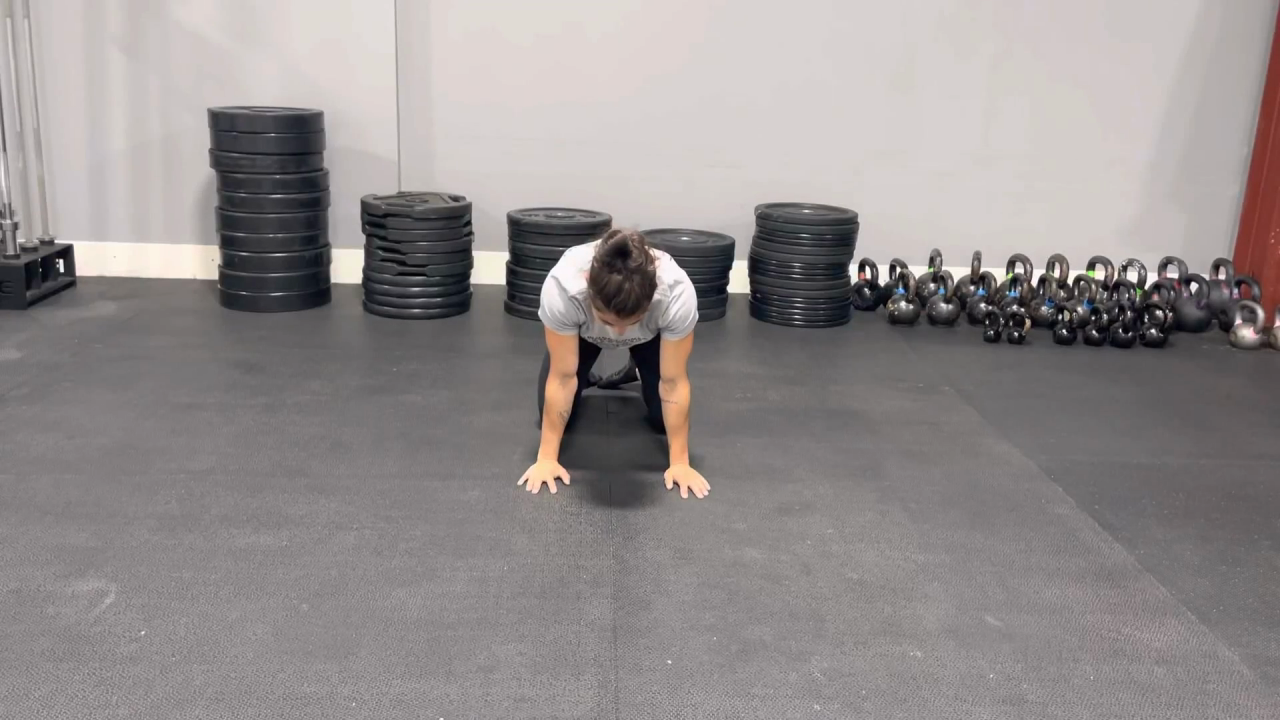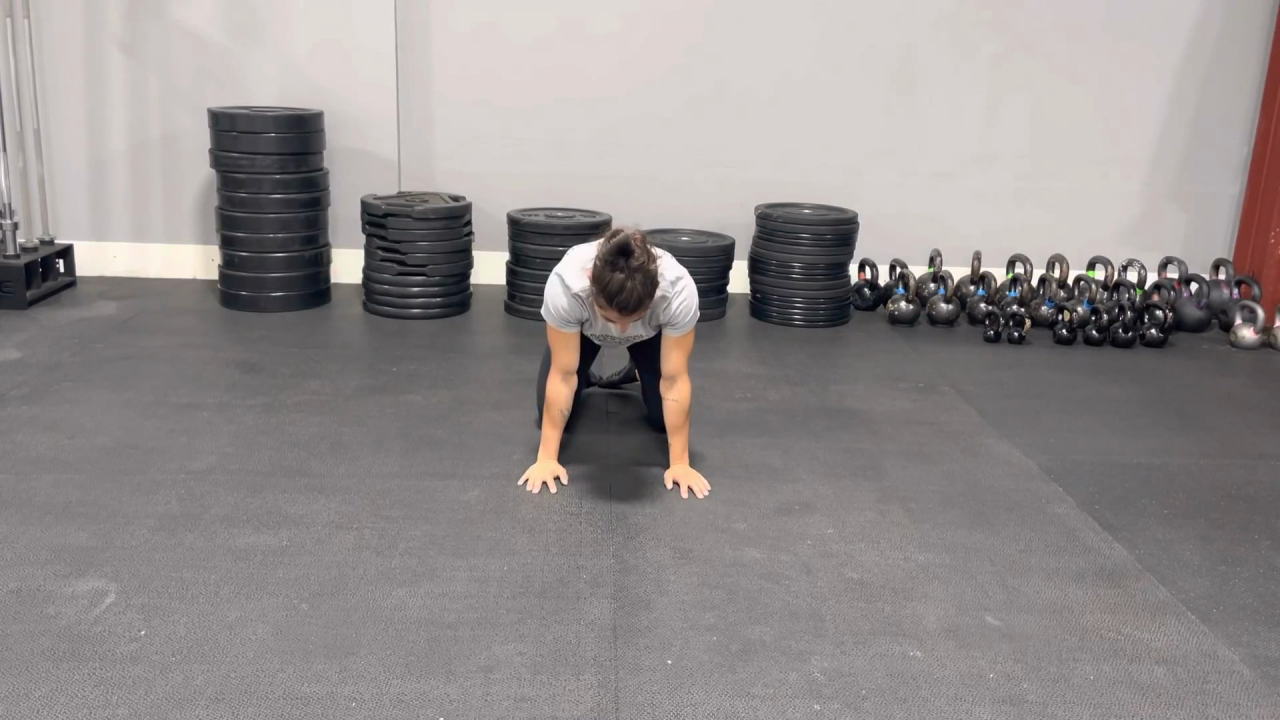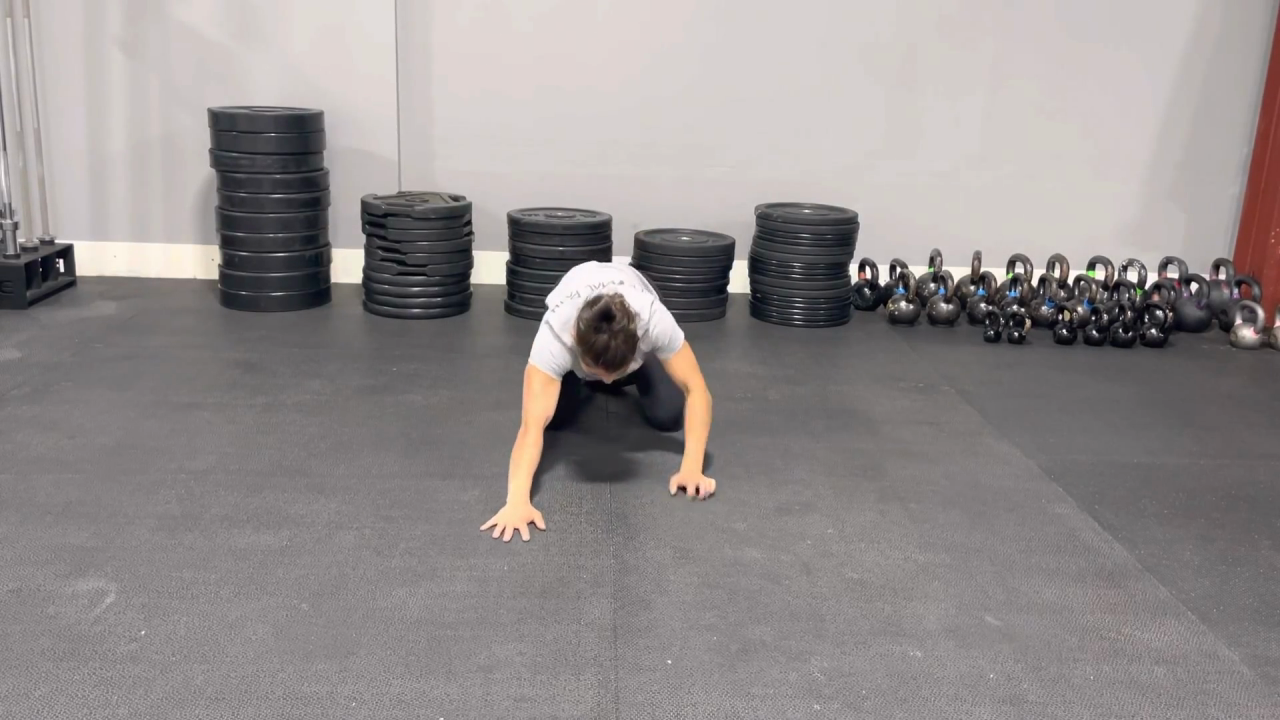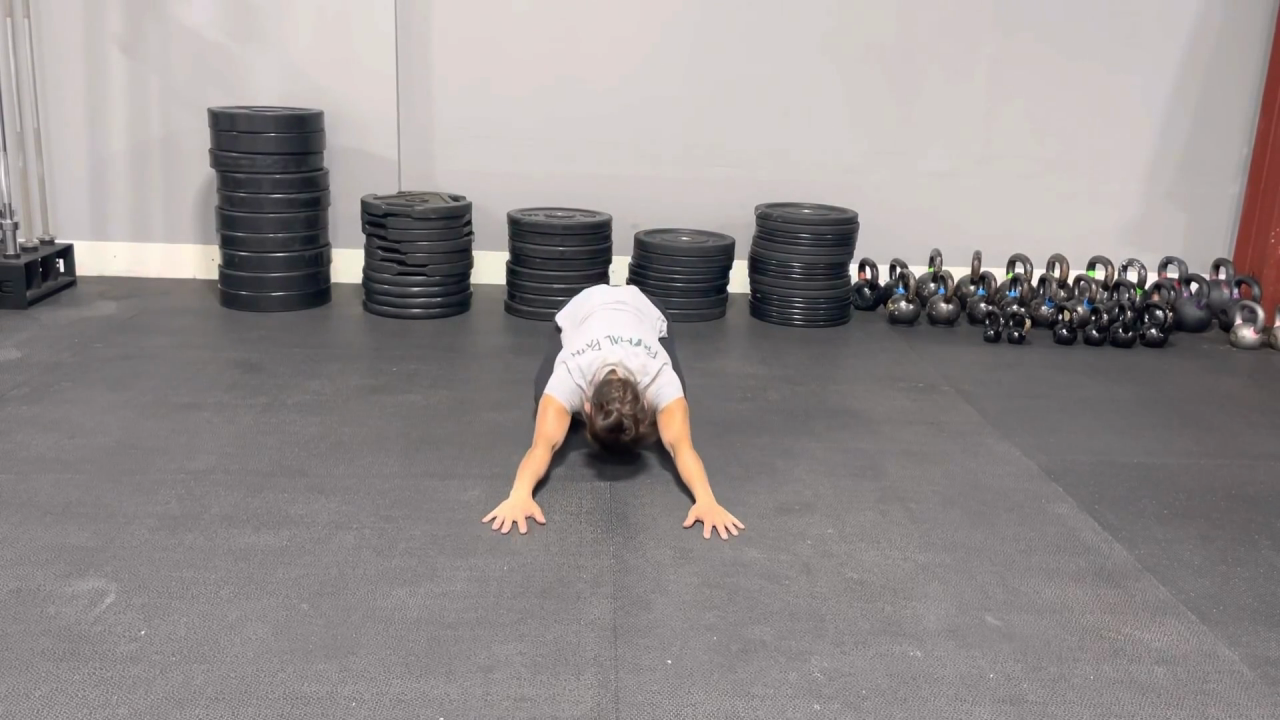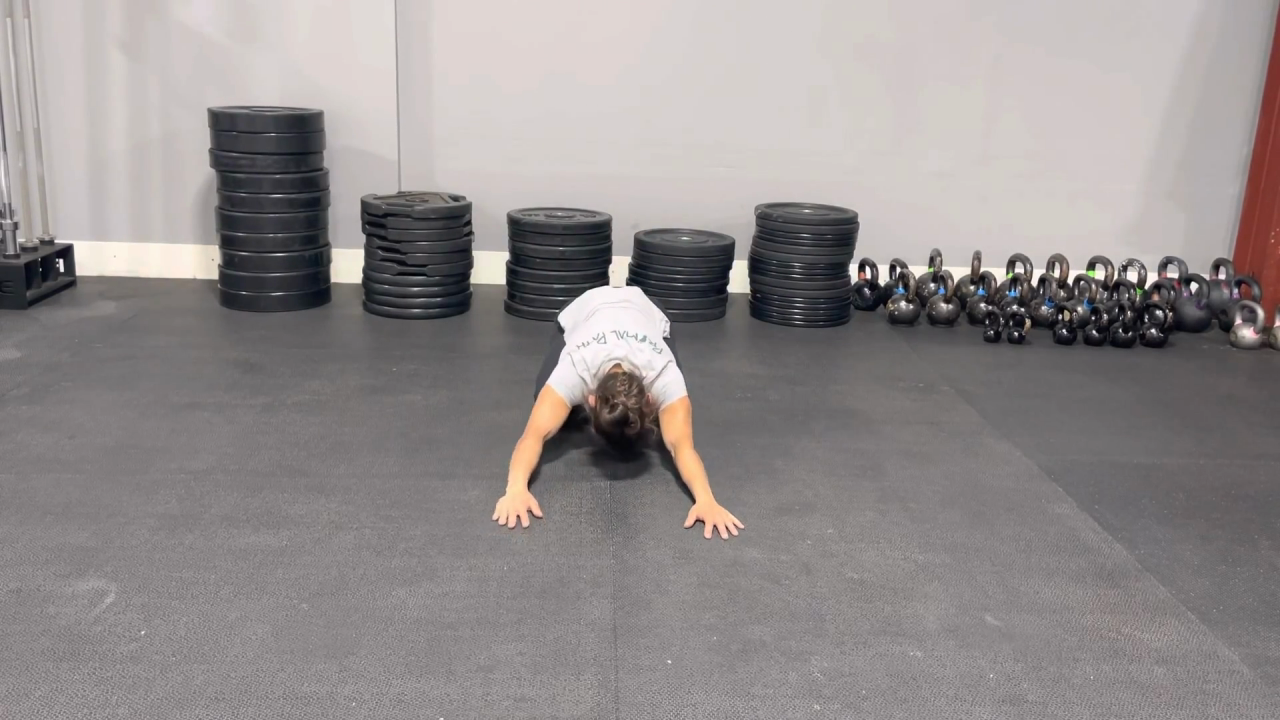
dt=1s
person 1, frame 1
left shoulder: (677, 293)
right shoulder: (562, 287)
left elbow: (673, 381)
right elbow: (562, 376)
left wrist: (680, 462)
right wrist: (547, 458)
left hip: (651, 334)
right hip: (582, 331)
left knee: (663, 418)
right knee: (554, 414)
left ankle: (639, 372)
right ankle: (587, 379)
person 1, frame 2
left shoulder: (679, 290)
right shoulder: (566, 284)
left elbow: (674, 379)
right elbow: (562, 375)
left wrist: (680, 462)
right wrist: (547, 457)
right hip: (582, 327)
left knee: (662, 418)
right knee: (549, 411)
left ankle: (638, 372)
right ankle: (585, 376)
person 1, frame 3
left shoulder: (653, 320)
right shoulder: (555, 334)
left elbow: (696, 391)
right elbow: (532, 427)
left wrist: (692, 468)
right wrist: (517, 501)
right hip: (569, 311)
left knee: (666, 416)
right knee: (556, 417)
left ankle: (632, 373)
right ankle: (579, 379)
person 1, frame 4
left shoulder: (658, 377)
right shoulder: (572, 376)
left elbow: (681, 446)
right elbow: (543, 445)
left wrist: (706, 501)
right wrist: (519, 496)
left hip: (643, 310)
right hip: (580, 311)
left knee: (675, 408)
right knee: (547, 406)
person 1, frame 5
left shoulder: (663, 375)
right shoulder: (576, 369)
left elbow: (681, 444)
right elbow: (535, 434)
left wrist: (705, 500)
right wrist: (516, 490)
left hip: (647, 314)
right hip: (581, 312)
left knee: (672, 413)
right knee: (552, 414)
